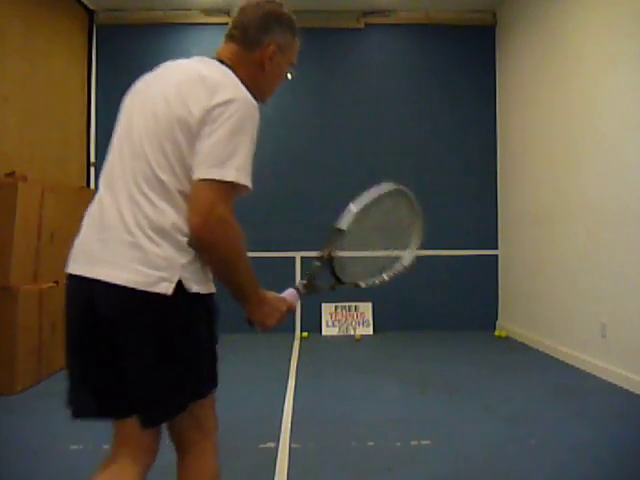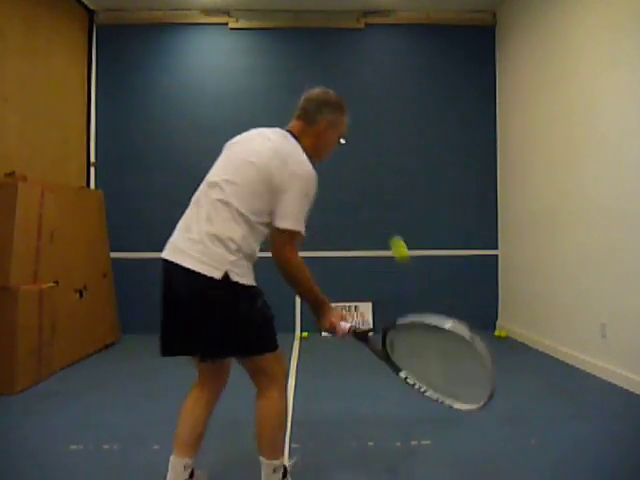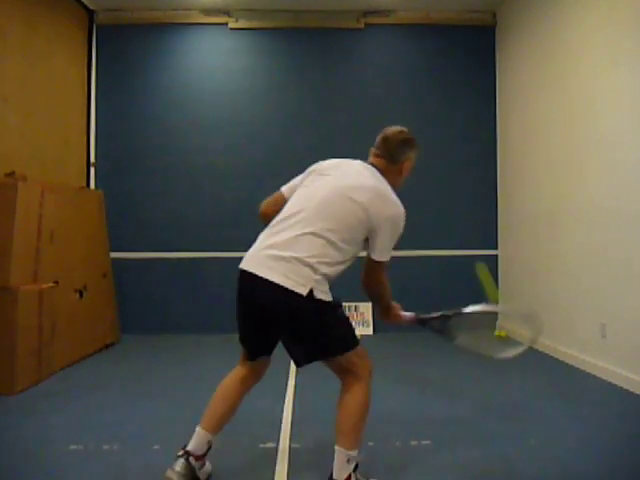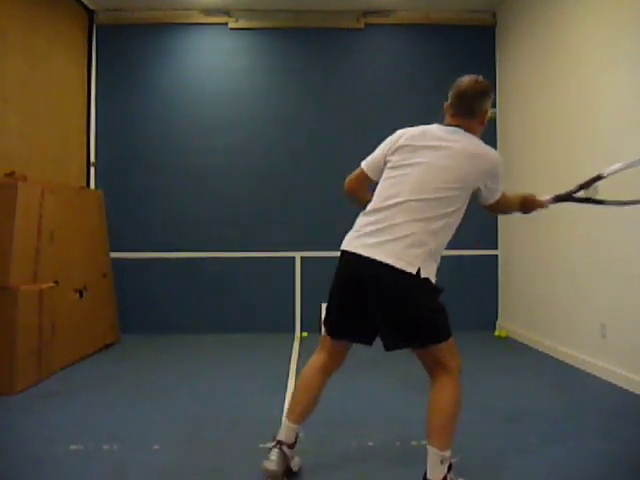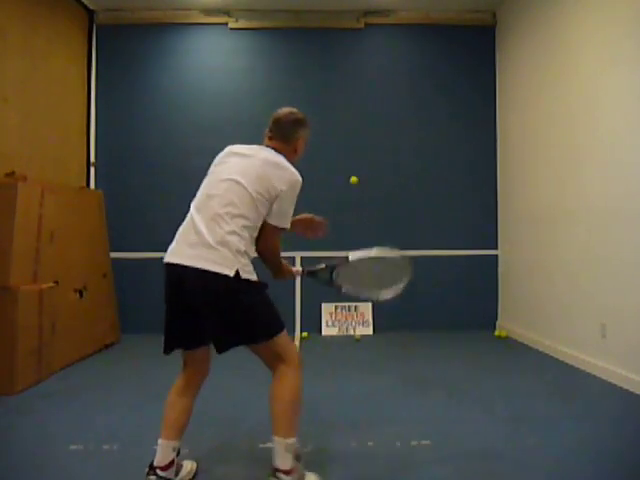
dt=1s
person 1, frame 1
left shoulder: (158, 77)
right shoulder: (234, 100)
right elbow: (208, 221)
right wrist: (253, 299)
left hip: (91, 272)
right hip: (157, 286)
right knee: (196, 436)
person 1, frame 2
left shoulder: (251, 137)
right shoulder: (300, 171)
right elbow: (284, 256)
right wrist: (322, 309)
left hip: (178, 261)
right hip: (216, 273)
left knee: (210, 377)
right knee: (271, 377)
person 1, frame 3
left shoulder: (327, 165)
right shoulder: (391, 208)
left elbow: (265, 211)
right elbow: (374, 277)
right wrist: (389, 309)
left hip: (253, 272)
right hip: (298, 290)
left knee: (249, 369)
right knee: (358, 373)
person 1, frame 4
left shoulder: (405, 136)
right shoulder: (486, 159)
left elbow: (353, 187)
right elbow: (499, 207)
right wrist: (528, 202)
left hip: (356, 254)
right hip: (403, 272)
left knee: (328, 356)
right knee: (447, 370)
person 1, frame 5
left shoulder: (230, 152)
right shoulder: (288, 176)
right elbow: (267, 245)
left wrist: (289, 223)
right wrist: (282, 270)
left hip: (179, 264)
right hip: (223, 274)
left knee: (193, 371)
right knee: (286, 361)
